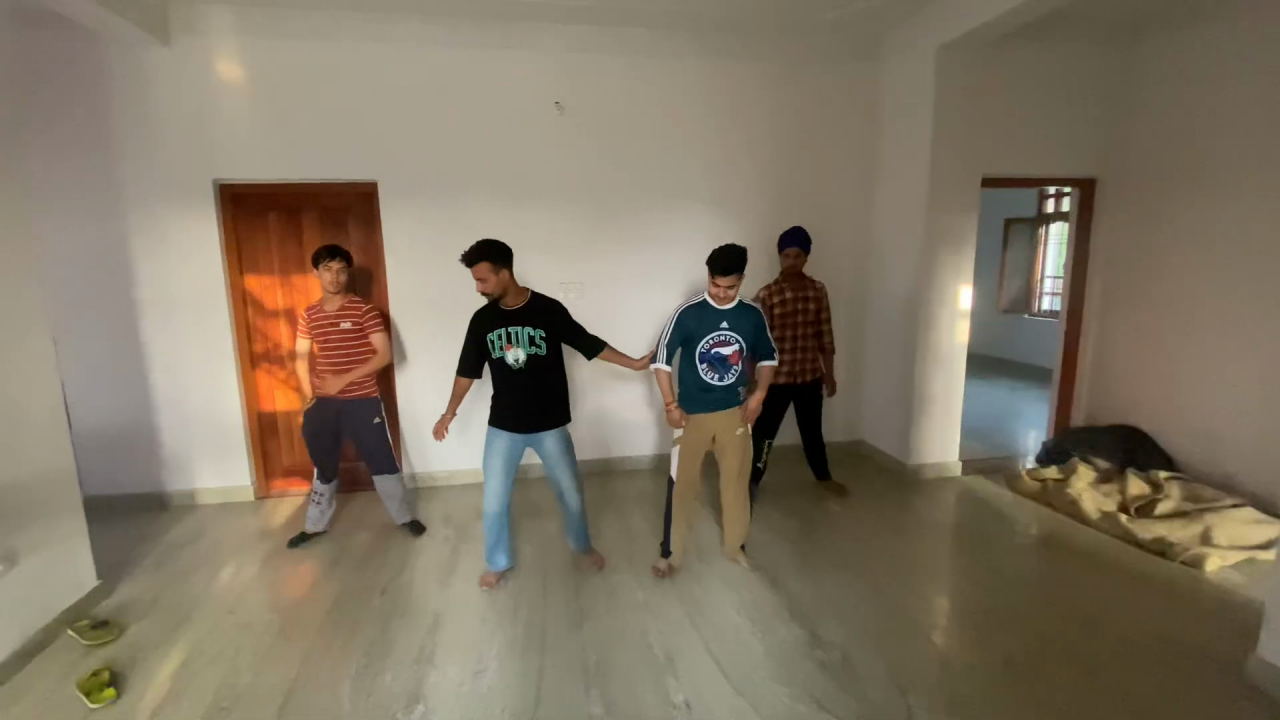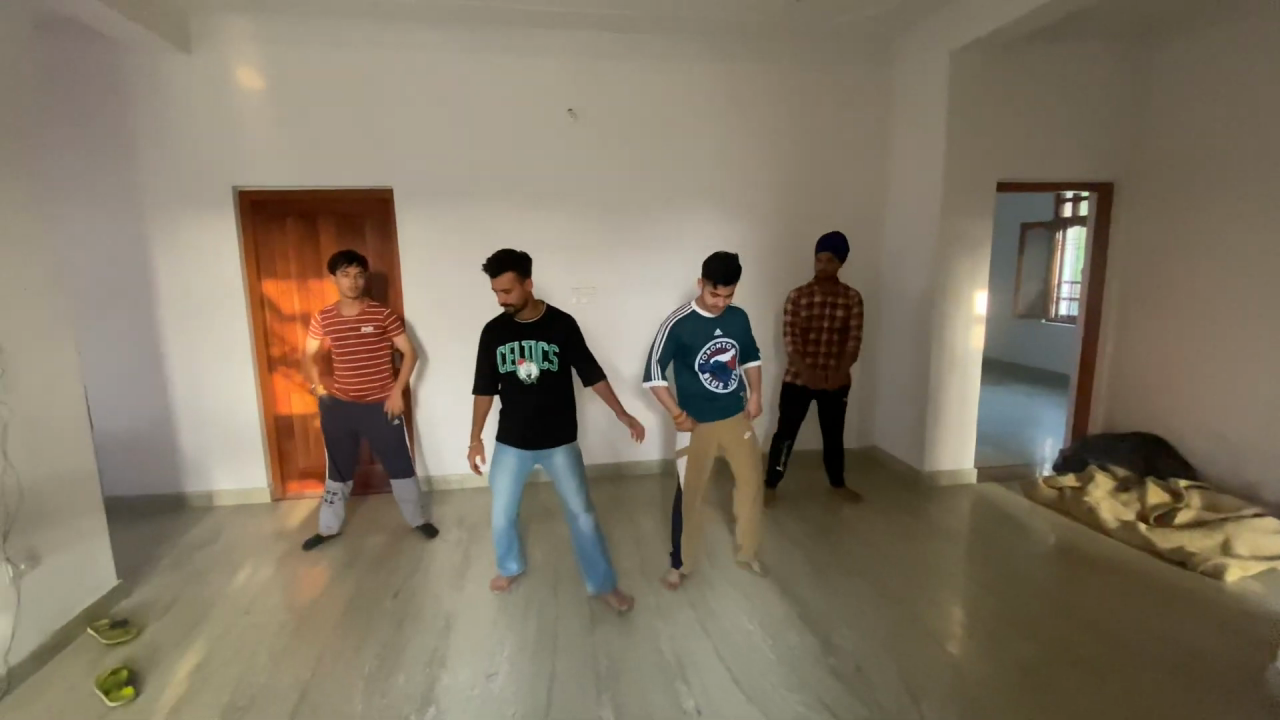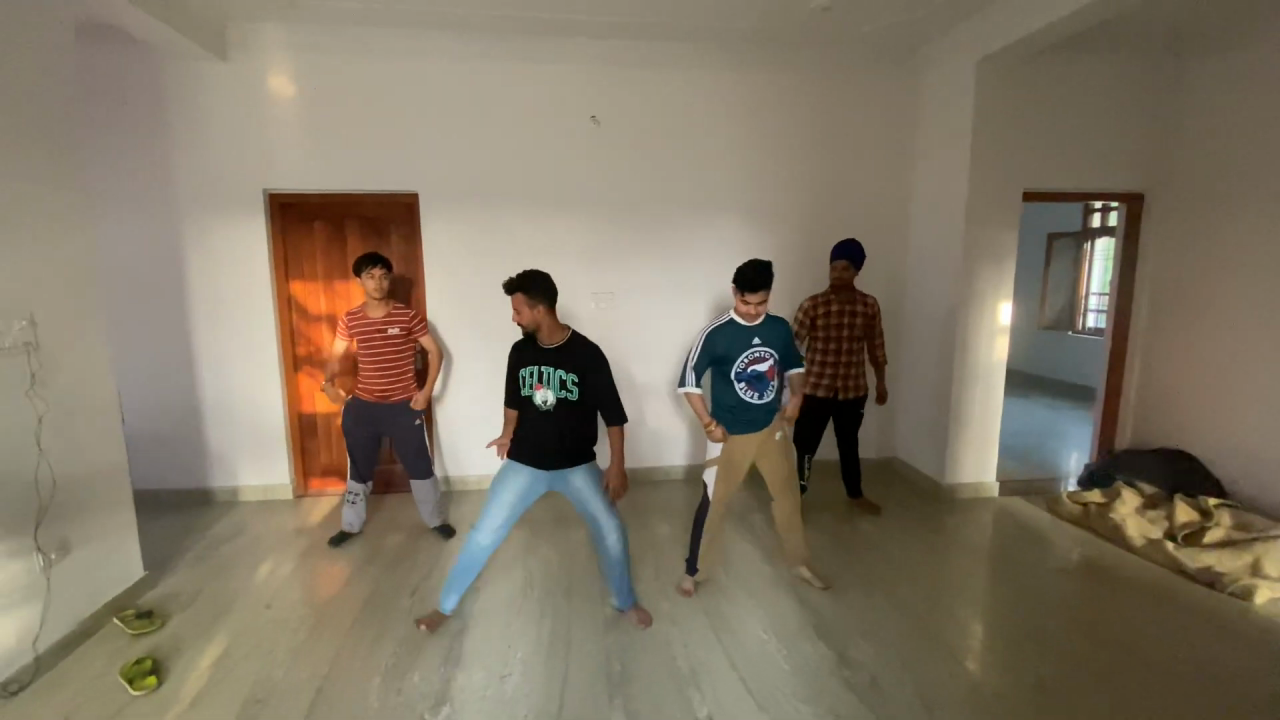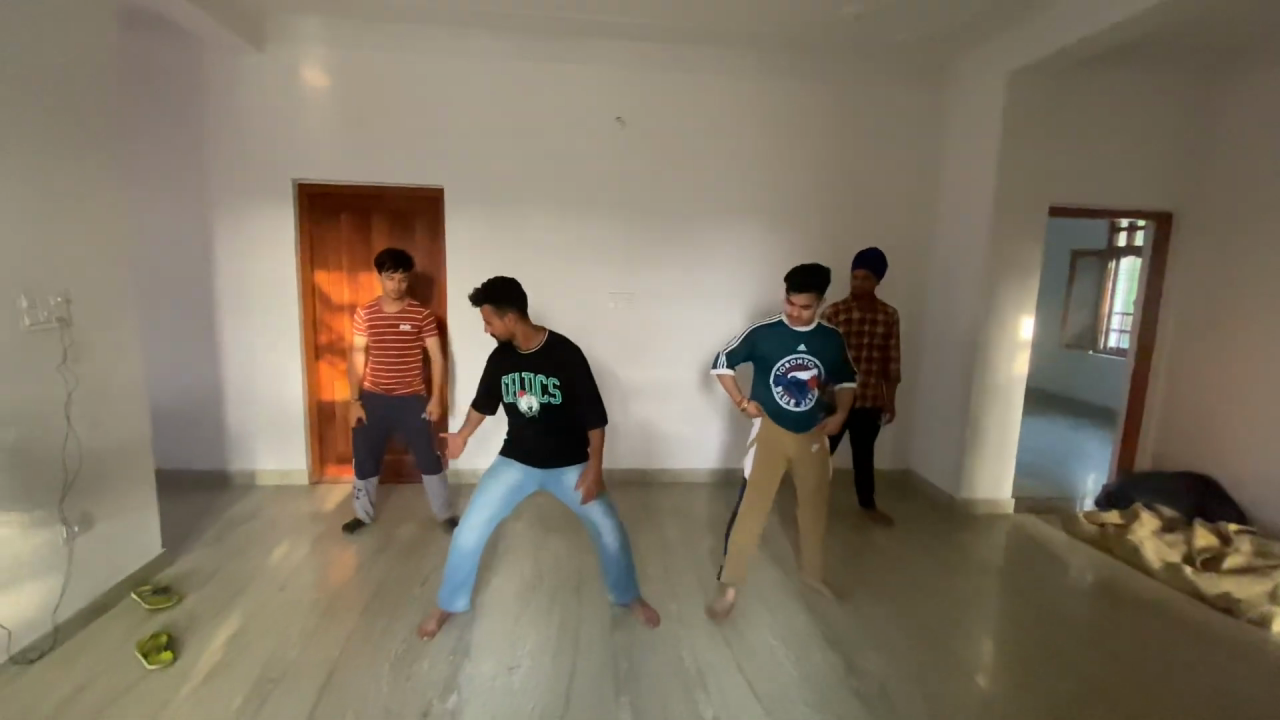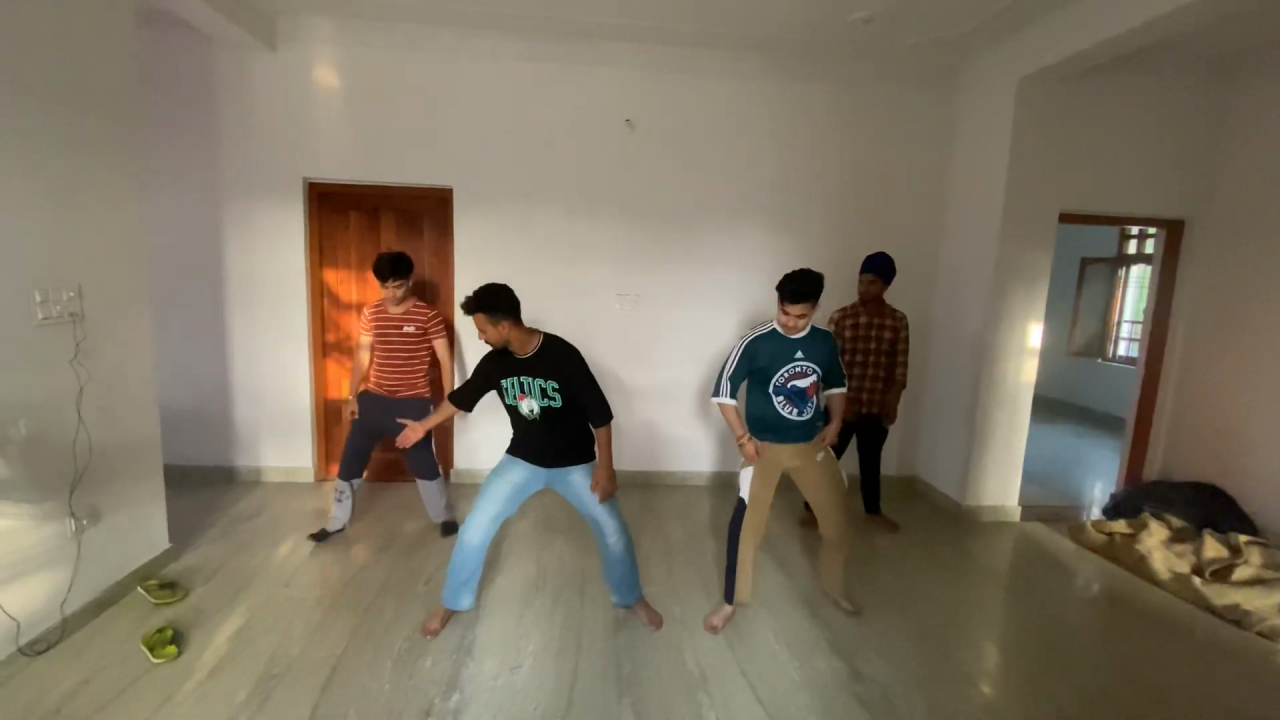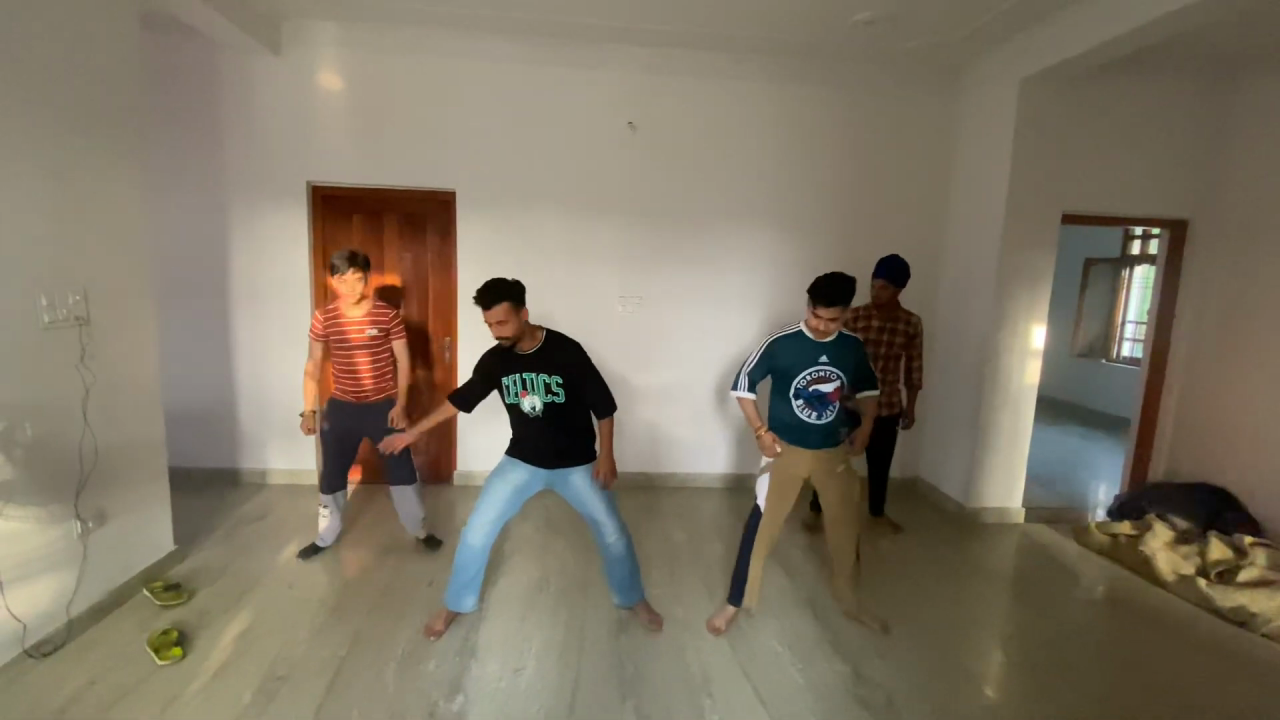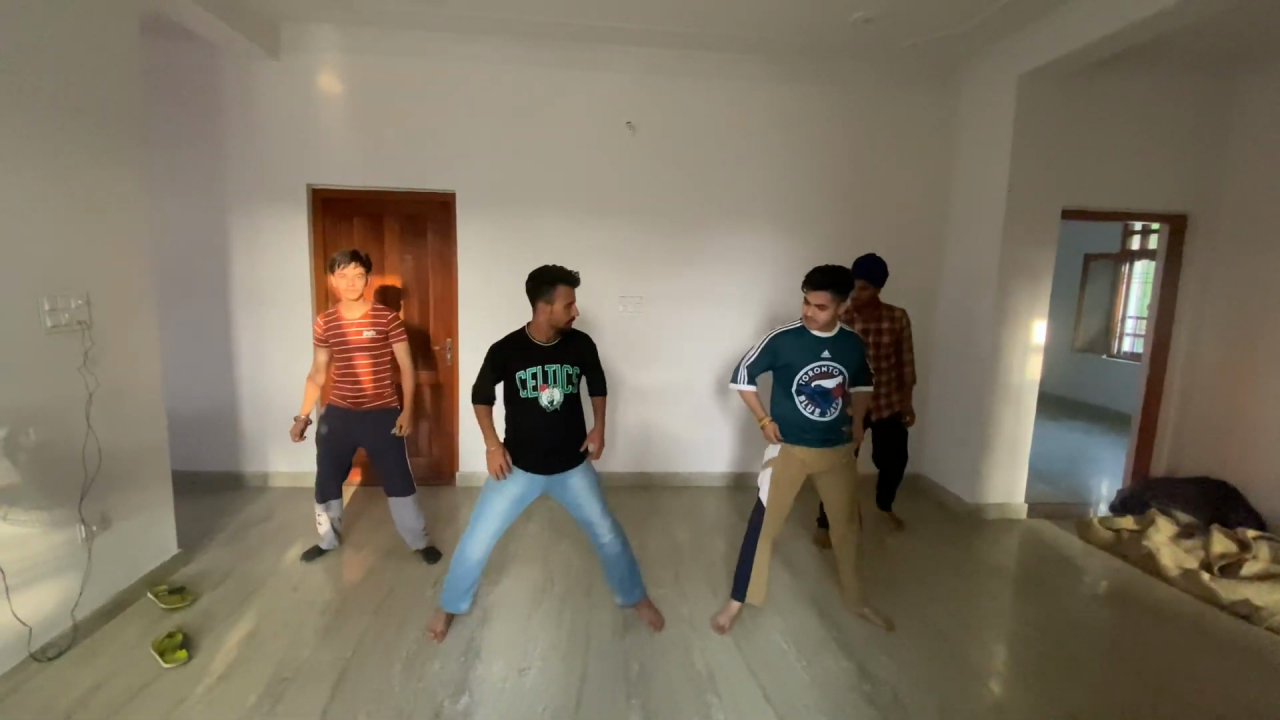
dt=0.4s
person 1, frame 1
left shoulder: (548, 310)
right shoulder: (482, 320)
left elbow: (588, 344)
right elbow: (468, 370)
left wrist: (635, 363)
right wrist: (450, 412)
left hip: (549, 424)
right hip: (504, 425)
left knee: (569, 490)
right knee: (494, 499)
left ankle: (581, 544)
right ankle: (497, 563)
person 1, frame 2
left shoulder: (562, 325)
right shoulder: (493, 331)
left elbow: (591, 374)
right elbow: (484, 389)
left wrist: (622, 414)
right wrist: (475, 437)
left hip: (559, 441)
right hip: (511, 441)
left knee: (581, 513)
right knee: (501, 515)
left ankle: (604, 585)
right ankle: (510, 567)
person 1, frame 3
left shoulder: (587, 354)
right shoulder: (521, 351)
left elbow: (613, 414)
left wrist: (617, 465)
right wrist: (507, 433)
left hip: (577, 465)
right hip: (524, 462)
left knee: (611, 531)
right knee: (485, 533)
left ankle: (625, 601)
right ankle: (445, 606)
person 1, frame 4
left shoulder: (566, 354)
right shoulder: (500, 358)
left elbow: (594, 416)
right elbow: (484, 402)
left wrist: (594, 468)
right wrist: (462, 435)
left hip: (568, 464)
right hip: (516, 461)
left knee: (608, 530)
right knee: (469, 531)
left ankle: (629, 597)
right ankle: (448, 605)
person 1, frame 5
left shoulder: (563, 356)
right shoulder: (495, 362)
left elbow: (599, 412)
right elbow: (463, 396)
left wrist: (605, 465)
right wrist: (423, 426)
left hip: (574, 463)
right hip: (522, 459)
left knee: (612, 531)
right knee: (475, 529)
left ankle: (631, 598)
right ankle: (452, 604)
person 1, frame 6
left shoulder: (566, 351)
right shoulder: (495, 360)
left elbow: (603, 403)
right elbow: (462, 398)
left wrist: (606, 455)
right wrist: (414, 431)
left hip: (576, 463)
right hip: (522, 461)
left knee: (611, 532)
right knee: (477, 531)
left ankle: (633, 599)
right ankle: (455, 606)
person 1, frame 7
left shoulder: (580, 345)
right shoulder: (505, 351)
left elbow: (597, 384)
right elbow: (481, 397)
left wrist: (599, 428)
right wrist: (492, 445)
left hip: (572, 464)
right hip: (518, 465)
left knee: (607, 534)
right knee: (477, 539)
left ankle: (635, 598)
right ankle: (451, 607)
person 2, frame 1
left shoulder: (752, 315)
right shoulder: (687, 312)
left elbow: (768, 357)
right elbow: (662, 358)
left wrist: (758, 394)
right wrist: (670, 404)
left hip: (735, 411)
right hip: (693, 413)
left knee: (736, 480)
right knee: (682, 482)
left ankle: (734, 545)
right ankle: (670, 553)
person 2, frame 2
left shoulder: (739, 318)
right shoulder: (677, 324)
left elbow: (751, 357)
right elbow: (654, 373)
left wrist: (755, 395)
right wrist: (677, 414)
left hip: (738, 417)
right hip: (697, 423)
left knee: (751, 482)
right knee: (690, 493)
left ankle: (747, 552)
right ankle: (680, 562)
person 2, frame 3
left shoulder: (780, 328)
right shoulder: (715, 333)
left elbow: (794, 365)
right elbow: (688, 380)
left wrist: (796, 397)
right wrist: (708, 423)
left hip: (771, 427)
right hip: (731, 434)
left knee: (788, 496)
right knee: (714, 502)
left ankle: (799, 562)
right ankle: (693, 570)
person 2, frame 4
left shoulder: (831, 338)
right shoulder: (762, 332)
left elbow: (846, 380)
right elbow: (721, 363)
left wrist: (840, 413)
right wrist: (742, 401)
left hip: (812, 434)
right hip: (770, 429)
left knee: (814, 505)
right knee: (751, 504)
left ankle: (812, 573)
right ankle: (730, 586)
person 2, frame 5
left shoulder: (825, 342)
right shoulder: (755, 342)
left elbow: (835, 384)
right elbow: (723, 390)
left wrist: (835, 422)
right wrist: (742, 438)
left hip: (812, 443)
right hip: (765, 445)
left knee: (836, 517)
right knee: (747, 521)
left ankle: (834, 586)
right ankle: (730, 602)
person 2, frame 6
left shoulder: (853, 347)
right shoulder: (780, 343)
left elbow: (868, 387)
right elbow: (743, 384)
left wrist: (865, 425)
right wrist: (761, 431)
left hip: (834, 451)
right hip: (786, 450)
left knee: (847, 527)
right knee: (762, 526)
left ankle: (851, 602)
right ankle: (734, 604)
person 2, frame 7
left shoulder: (853, 344)
right shoulder: (782, 339)
left elbow: (863, 383)
right elbow: (742, 376)
left wrist: (858, 419)
right wrist: (765, 420)
left hip: (837, 449)
right hip: (788, 448)
left knee: (848, 523)
right knee: (764, 522)
left ankle: (856, 599)
right ankle: (737, 601)
person 3, frame 1
left shoulder: (364, 310)
right shoulder: (309, 315)
left elbow: (384, 355)
right elbow: (301, 358)
left wrist: (345, 378)
right wrist: (309, 397)
left hip: (362, 402)
right hip: (325, 404)
left knee: (383, 463)
right knee: (323, 466)
left ankle: (404, 516)
right ankle: (315, 525)
person 3, frame 2
left shoulder: (383, 314)
right shoulder: (323, 318)
left elbow: (410, 353)
right elbow: (308, 355)
left wrist: (397, 392)
right wrist: (317, 388)
left hip: (381, 405)
right hip: (341, 406)
left knee: (400, 466)
right knee: (338, 470)
left ankle: (417, 519)
right ankle: (328, 528)
person 3, frame 3
left shoulder: (408, 316)
right shoulder: (349, 320)
left elbow: (435, 352)
right elbow: (335, 356)
left wrist: (427, 391)
right wrist: (329, 382)
left hip: (403, 406)
right hip: (363, 406)
left knee: (420, 467)
right knee: (359, 469)
left ankle: (436, 520)
right ankle: (350, 525)
person 3, frame 4
left shoulder: (422, 314)
right shoulder: (365, 313)
left elbow: (437, 357)
right elbow: (357, 357)
left wrist: (436, 398)
right wrist: (355, 399)
left hip: (412, 400)
right hip: (373, 399)
left knee: (429, 459)
right knee: (364, 461)
left ankle: (446, 514)
right ankle: (363, 514)
person 3, frame 5
left shoulder: (428, 316)
right shoulder: (371, 313)
left elbow: (445, 360)
right elbow: (363, 356)
right wrist: (353, 396)
left hip: (413, 403)
right hip: (374, 399)
left knee: (424, 464)
right knee: (350, 462)
left ankle: (444, 516)
right ankle: (336, 523)
person 3, frame 6
left shoulder: (387, 315)
right shoulder: (323, 318)
left elbow: (403, 361)
right elbow: (313, 365)
left wrist: (401, 404)
right wrist: (309, 410)
left hip: (383, 406)
right hip: (341, 407)
left knee: (401, 472)
right knee: (331, 475)
left ankle: (420, 531)
right ankle: (325, 537)
person 3, frame 7
left shoulder: (387, 318)
right shoulder: (324, 322)
left elbow: (406, 366)
right elbow: (318, 373)
left wrist: (407, 410)
right wrist: (303, 416)
left hip: (383, 414)
right hip: (338, 414)
left knee: (399, 481)
right knee: (327, 481)
left ankle: (420, 541)
right ankle: (328, 539)
person 4, frame 1
left shoulder: (818, 290)
right shoulder: (766, 294)
left elbow: (825, 333)
left wrist: (829, 372)
left hip: (810, 374)
right hip: (776, 376)
left knee: (812, 429)
right knee: (764, 431)
left ankle: (823, 477)
right ankle: (752, 482)
person 4, frame 2
left shoulder: (852, 298)
right shoulder: (797, 296)
left elbow: (854, 341)
right elbow: (791, 340)
left wrist: (840, 372)
right wrist: (806, 371)
left hip: (835, 380)
right hip: (797, 378)
left knee: (833, 434)
right knee: (785, 432)
left ankle: (838, 483)
right ankle: (770, 485)
person 4, frame 3
left shoulder: (869, 305)
right shoulder: (813, 304)
left elbow: (876, 347)
right elbow: (792, 343)
left wrist: (881, 383)
left hip: (854, 390)
right hip: (817, 389)
left knee: (849, 444)
right knee: (804, 445)
left ankle: (856, 494)
person 4, frame 4
left shoulder: (889, 315)
right shoulder: (833, 312)
left elbow: (892, 361)
left wrist: (890, 400)
left hip: (871, 400)
left knee: (864, 454)
left ankle: (868, 505)
person 4, frame 5
left shoulder: (898, 320)
right shoulder: (841, 317)
left elbow: (900, 367)
left wrist: (892, 403)
right wrist: (842, 399)
left hip: (877, 405)
right hip: (842, 403)
left knee: (871, 460)
left ankle: (873, 511)
right ankle: (812, 507)
person 4, frame 6
left shoulder: (912, 324)
right shoulder: (853, 317)
left elbow: (914, 368)
left wrist: (910, 406)
left hip: (887, 407)
left knee: (880, 463)
left ankle: (877, 512)
right ankle: (816, 510)
person 4, frame 7
left shoulder: (898, 318)
left elbow: (906, 362)
left wrist: (908, 402)
left hip: (889, 405)
left knee: (895, 462)
left ankle: (885, 505)
right ankle: (825, 524)
